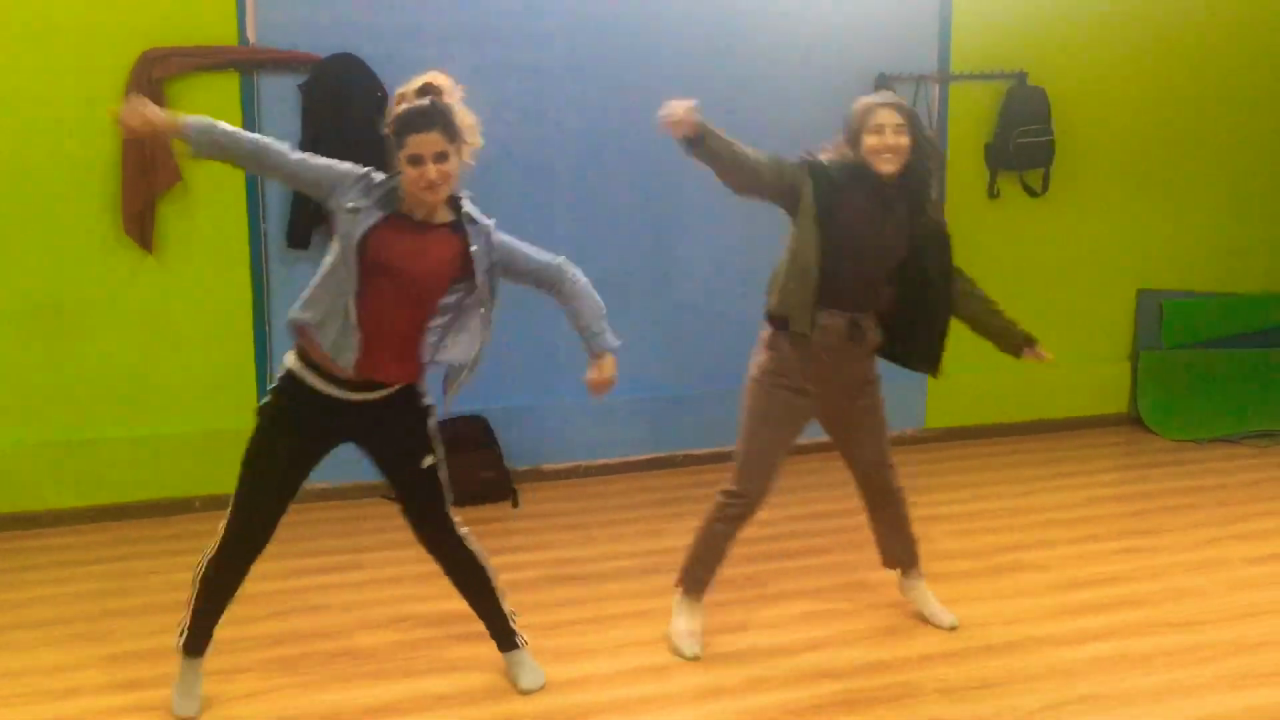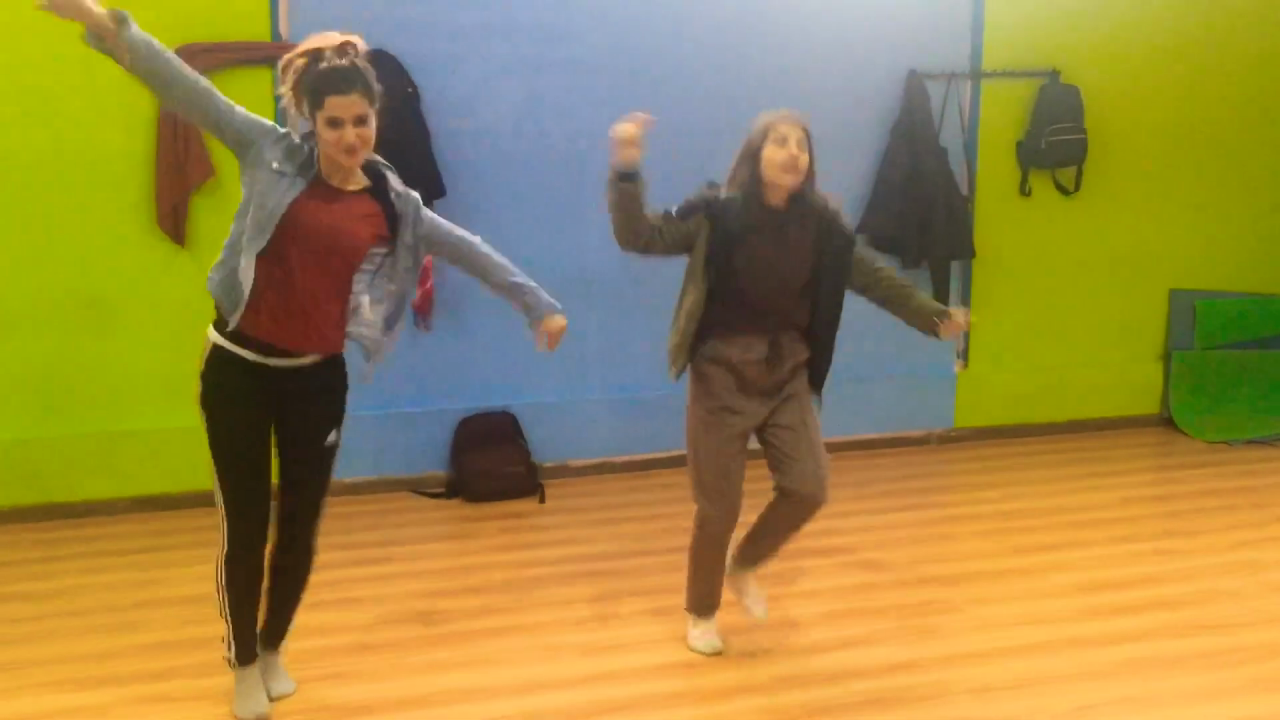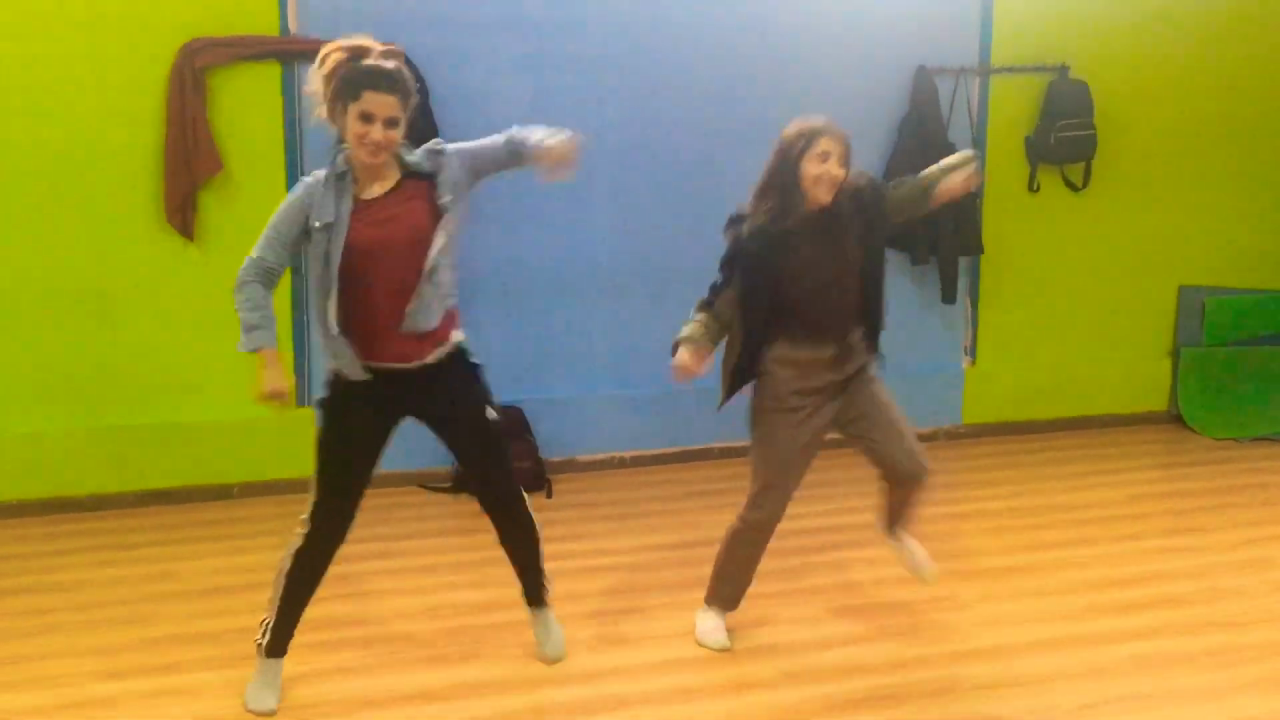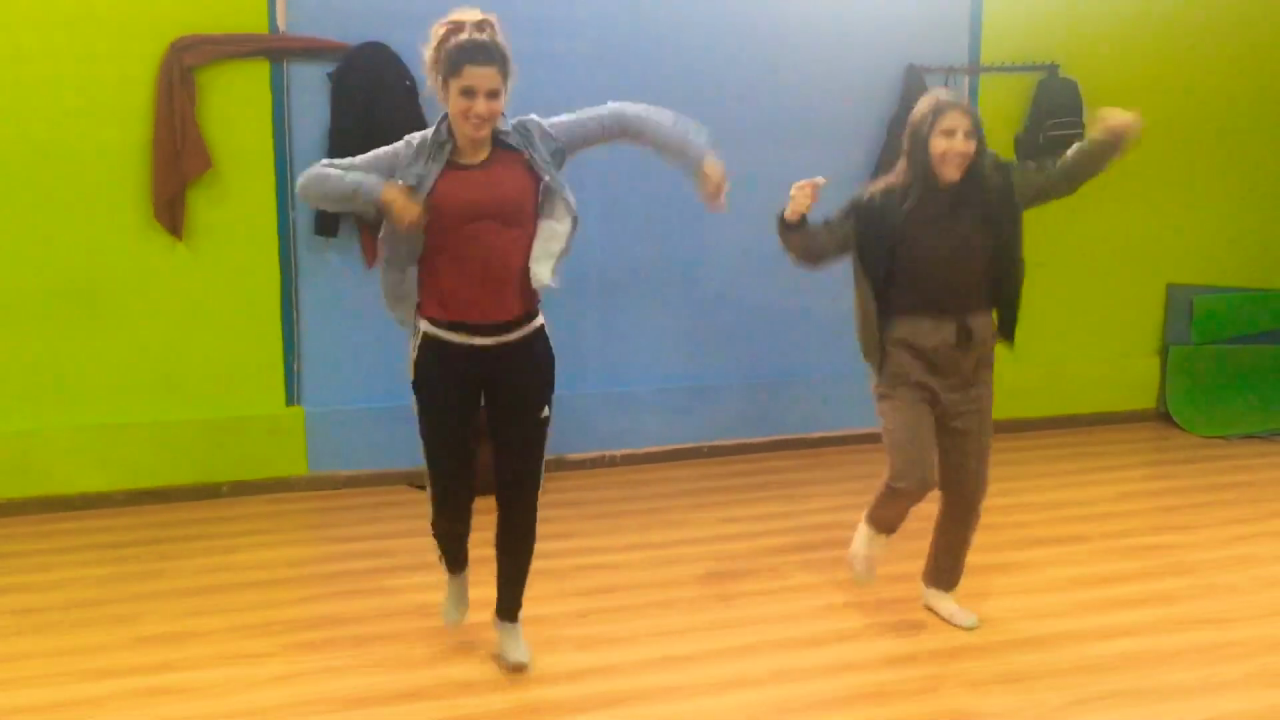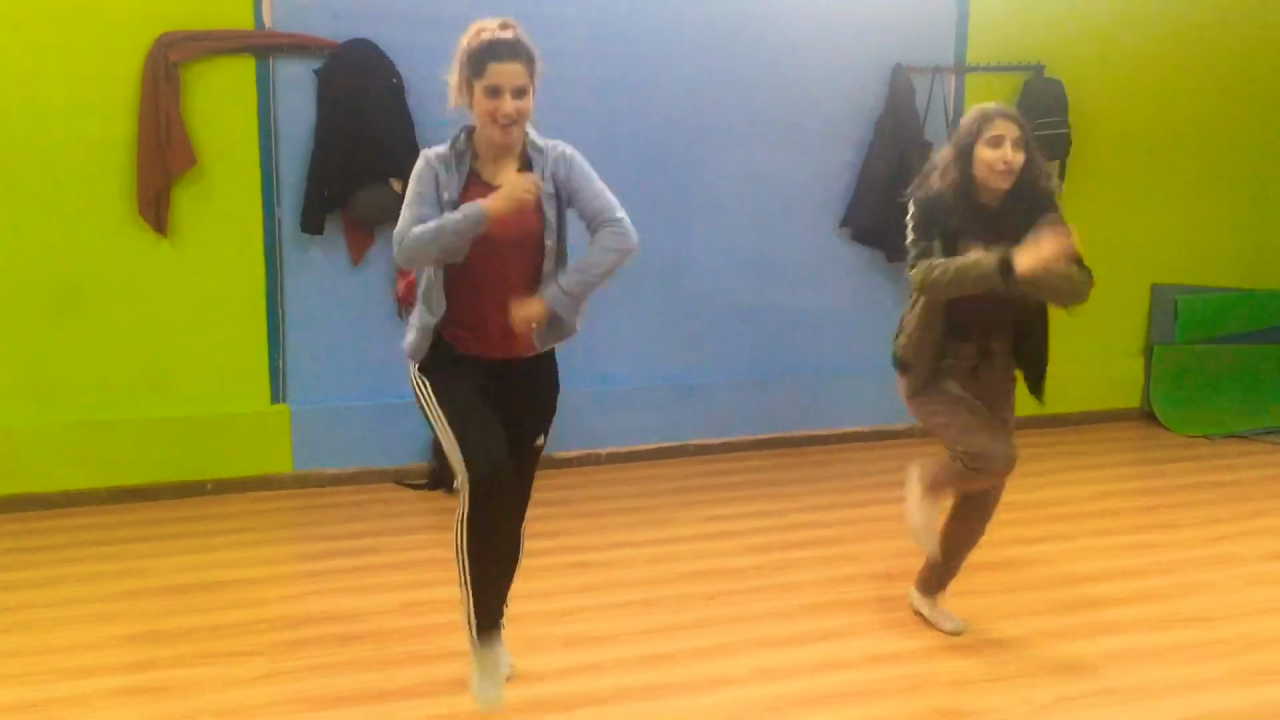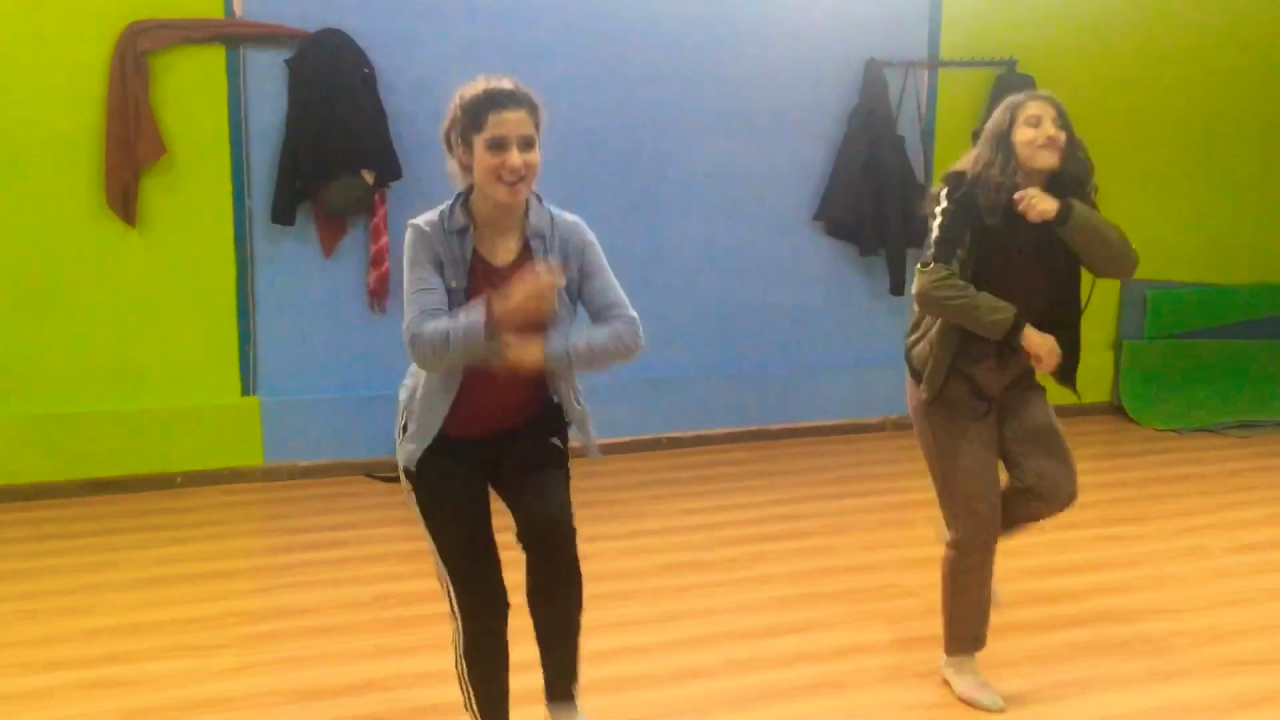
dt=0.5s
person 1, frame 1
left shoulder: (476, 238)
right shoulder: (360, 193)
left elbow: (563, 278)
right elbow: (268, 154)
left wrist: (602, 348)
right wrist: (175, 125)
left hip: (392, 403)
right hip: (309, 391)
left knee: (440, 534)
right knee: (246, 528)
left ankle: (511, 645)
right ankle: (193, 653)
person 1, frame 2
left shoulder: (392, 202)
right shoulder: (275, 156)
left elbow: (465, 249)
right elbow: (186, 89)
left wrist: (540, 305)
left hip: (315, 376)
right hip: (238, 364)
left knee: (301, 524)
right knee: (245, 523)
left ankle: (268, 650)
person 1, frame 3
left shoulder: (437, 169)
right shoulder: (315, 196)
left elbow: (517, 143)
right elbow: (253, 278)
left wrist: (550, 144)
right wrist: (267, 357)
left hip: (441, 365)
right hip: (363, 379)
left knee: (501, 491)
right knee: (325, 525)
left ankle: (540, 606)
right ankle: (271, 656)
person 1, frame 4
left shoulder: (531, 141)
right shoulder: (418, 155)
left elbow: (624, 119)
right elbow: (313, 184)
left wrist: (697, 152)
right wrist: (381, 192)
left hip: (521, 346)
right hip: (445, 350)
left knee: (520, 490)
right knee: (449, 486)
left ankle: (508, 619)
right ankle: (456, 577)
person 1, frame 5
left shoulder: (560, 163)
right shoulder: (437, 165)
left elbow: (620, 237)
right elbow: (409, 248)
left wrist: (550, 298)
right wrist: (486, 208)
left hip: (529, 365)
right hip: (451, 358)
left knee: (510, 511)
right knee: (485, 472)
left ankle: (490, 626)
right ankle: (482, 643)
person 1, frame 6
left shoulder: (568, 234)
right shoulder: (428, 237)
left elbow: (628, 335)
right elbow: (423, 340)
left wrist: (549, 349)
right wrist: (500, 312)
left hip: (533, 422)
right hip: (445, 433)
left knee: (553, 535)
right knee: (478, 601)
person 2, frame 1
left shoulder: (914, 212)
right shoulder: (821, 184)
left elbow: (952, 286)
right elbow: (741, 171)
left wrist: (1016, 340)
right wrist: (697, 133)
left hip: (853, 361)
right hip: (791, 355)
left knee: (879, 480)
right knee: (748, 488)
left ankle: (911, 582)
right ankle: (689, 601)
person 2, frame 2
left shoulder: (819, 222)
right shoulder: (718, 214)
left elbow: (864, 273)
right elbow: (639, 237)
left wrist: (933, 315)
right wrist: (627, 169)
left hip: (787, 373)
right hip: (724, 374)
left knee: (809, 491)
right knee: (718, 508)
left ankle: (747, 566)
right ankle: (701, 614)
person 2, frame 3
left shoulder: (865, 205)
right shoulder: (758, 235)
left elbow: (929, 187)
right elbow: (715, 312)
left wrist: (956, 175)
right wrist: (690, 347)
left hip: (851, 368)
right hip: (789, 377)
left knee: (909, 467)
right knee: (765, 507)
left ankle: (897, 528)
right ankle: (716, 607)
person 2, frame 4
left shoulder: (995, 190)
right shoulder: (887, 204)
left elbow: (1070, 173)
right elbow: (814, 252)
left wrist: (1108, 136)
right wrist: (794, 222)
left hip: (970, 356)
right hip: (904, 355)
left knee: (967, 487)
right knee: (913, 476)
left ankle: (941, 586)
right ankle: (876, 524)
person 2, frame 5
left shoulder: (1035, 214)
right shoulder: (933, 205)
left elbow: (1078, 286)
right elbow: (924, 278)
left wrist: (1039, 270)
right wrist: (1011, 266)
left hip: (995, 371)
right hip: (934, 369)
left knee: (981, 501)
right knee: (993, 457)
left ankle: (927, 592)
right ankle: (929, 480)
person 2, frame 6
left shoulder: (1063, 201)
right shoulder: (966, 196)
left elbow: (1121, 262)
right elbow: (932, 285)
left wrist: (1063, 212)
right wrist: (1018, 327)
left hip: (1014, 374)
right hip: (948, 376)
left knee: (1054, 487)
right knee: (976, 524)
left ankle: (978, 495)
right ankle: (960, 660)
